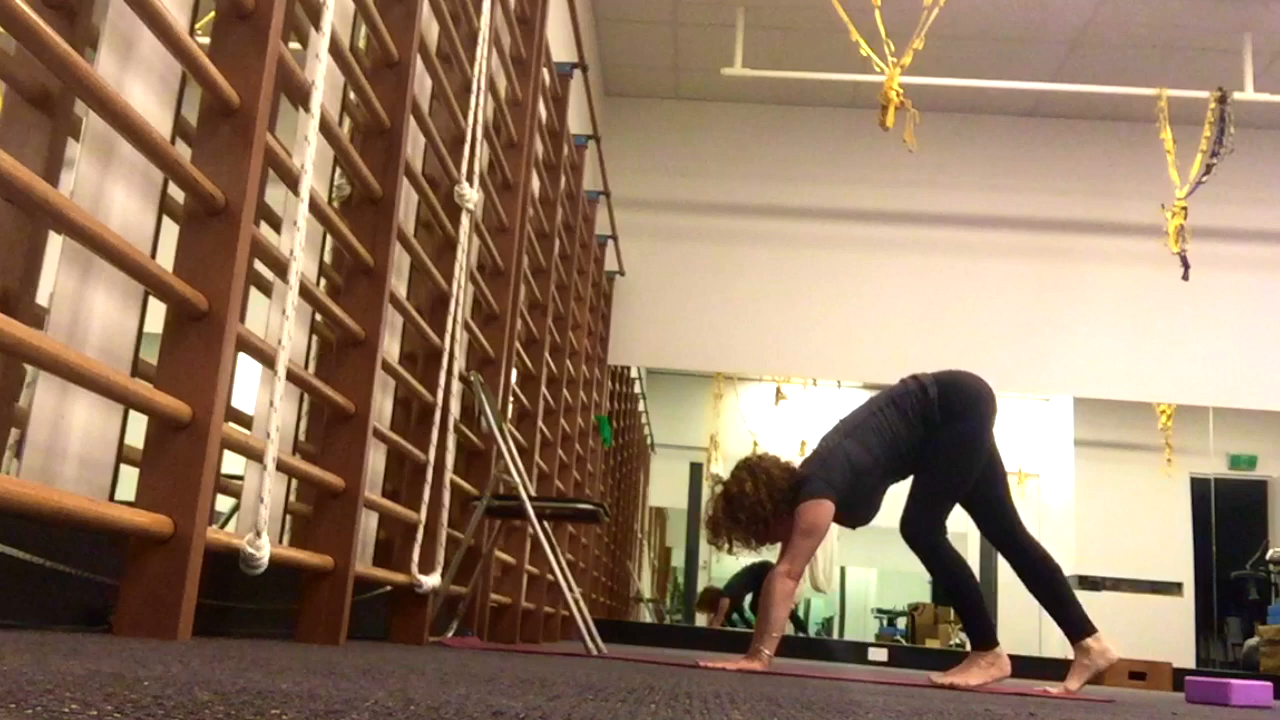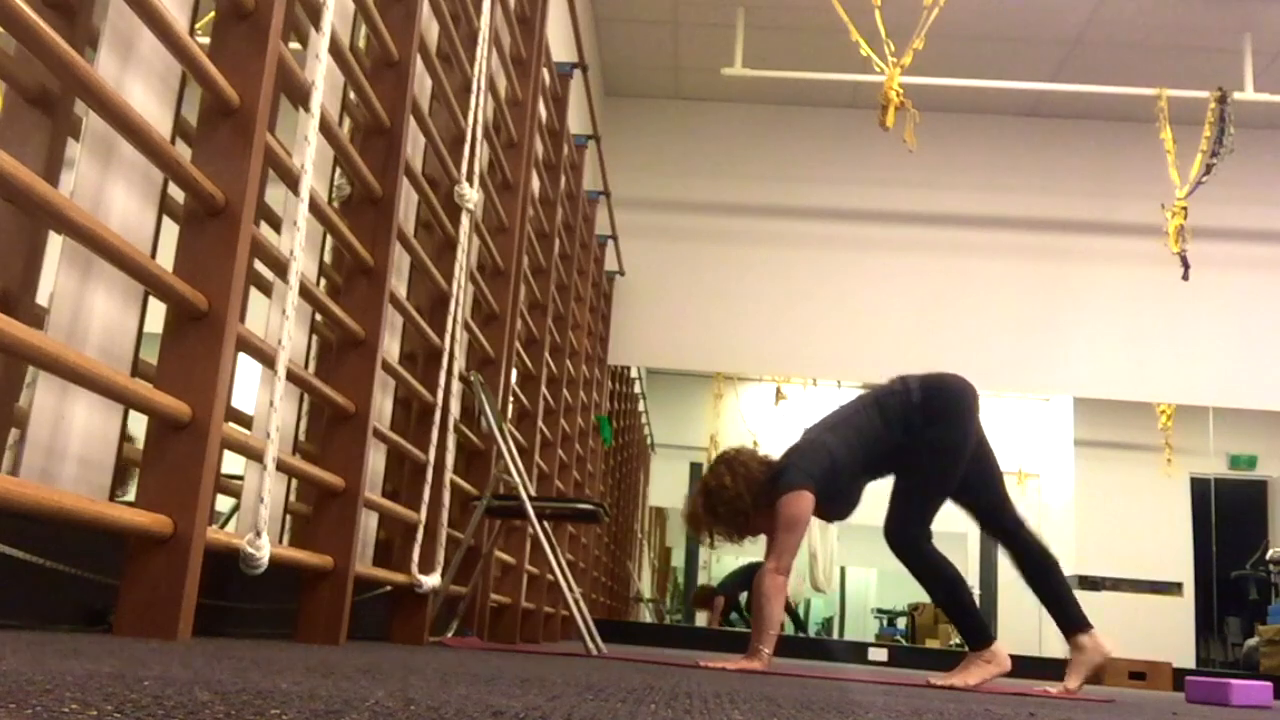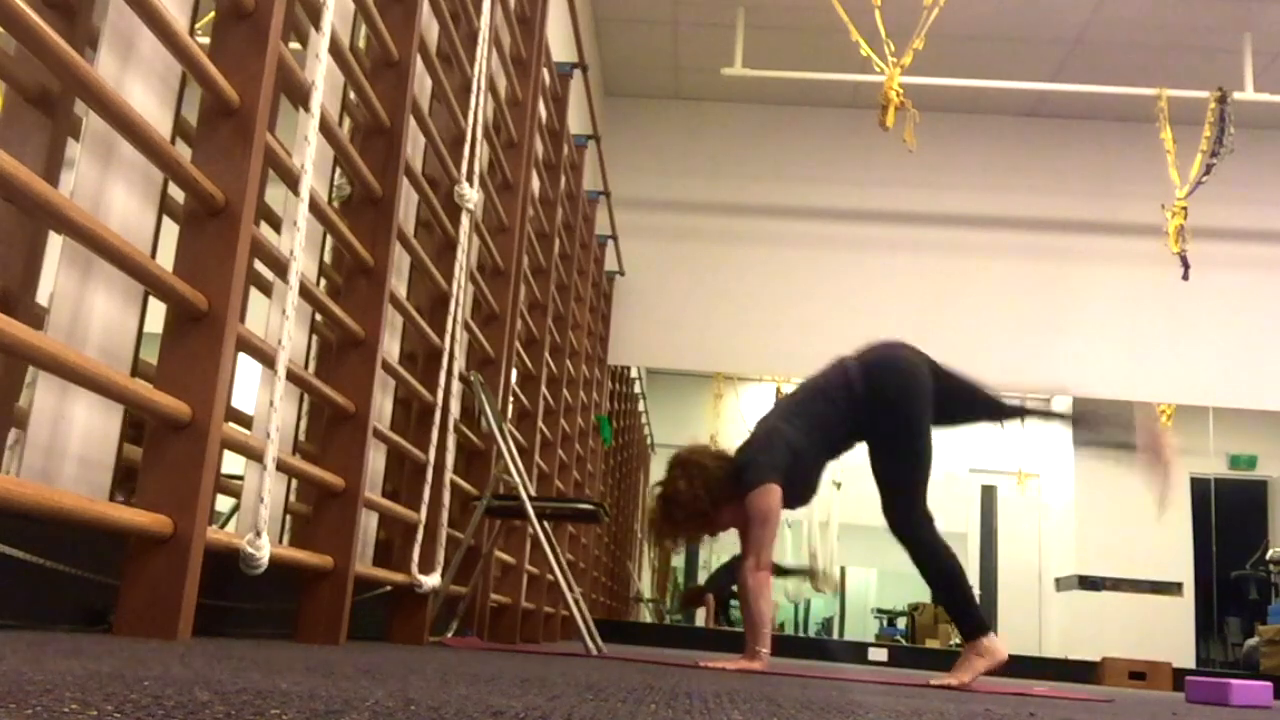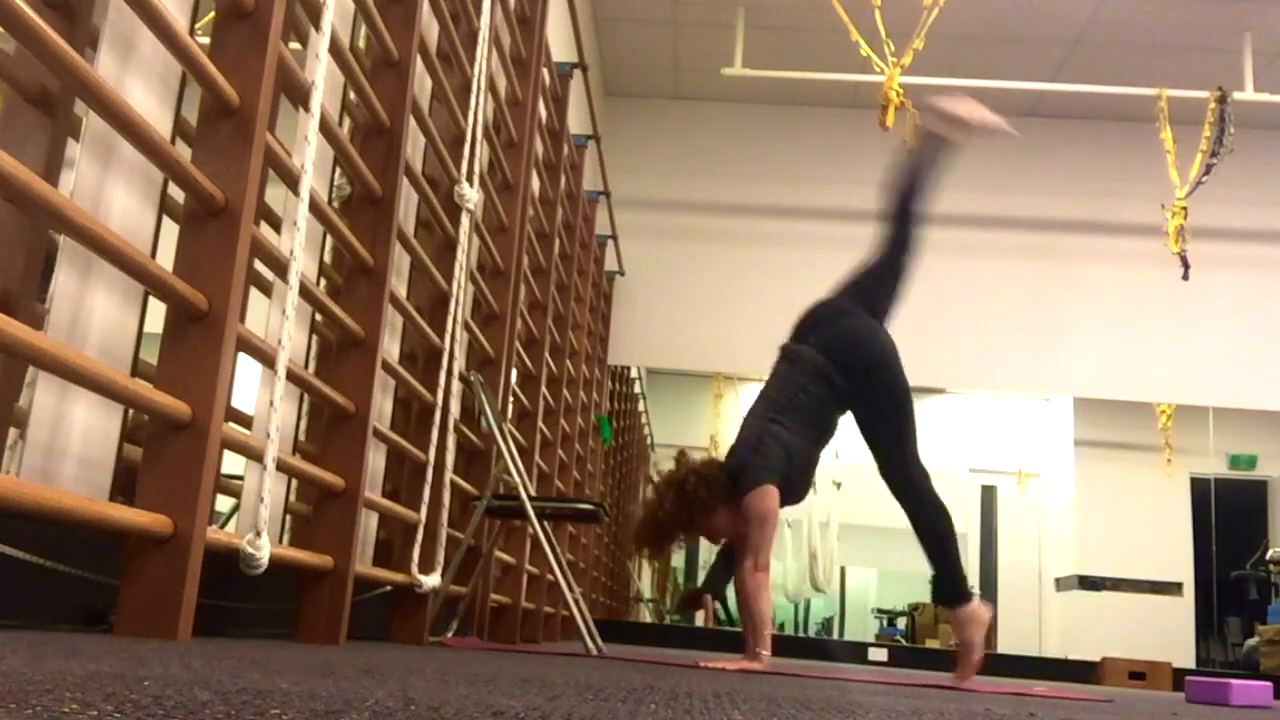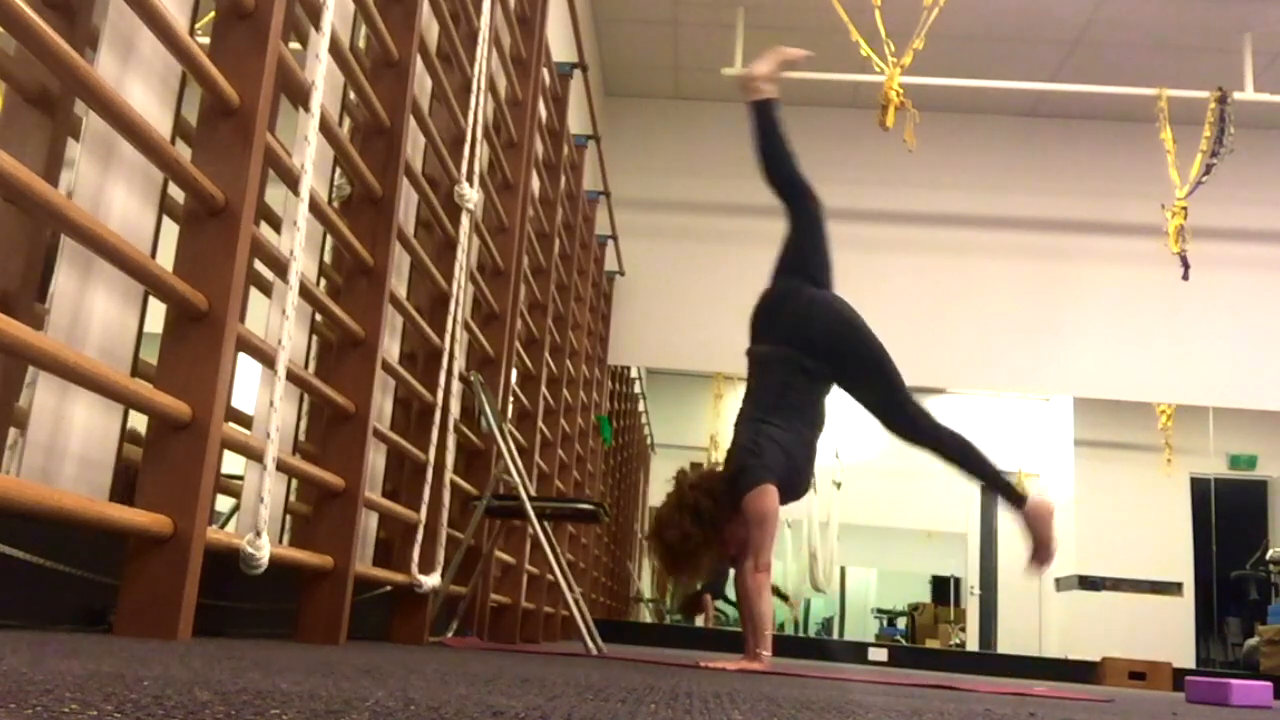
dt=0.2s
person 1, frame 1
left shoulder: (816, 489)
right shoulder: (802, 489)
left elbow: (786, 575)
right elbow: (785, 575)
left wrist: (758, 654)
right wrist: (764, 649)
left hip: (959, 404)
right hip: (948, 415)
left knee: (921, 529)
right knee: (1009, 536)
left ankle: (989, 652)
right ankle: (1089, 644)
person 1, frame 2
left shoulder: (794, 487)
right shoulder: (781, 483)
left elbow: (776, 573)
right elbow: (774, 573)
left wrist: (757, 654)
right wrist: (759, 650)
left hip: (943, 409)
right hip: (931, 410)
left knee: (907, 535)
right knee: (1006, 527)
left ankle: (986, 651)
right ankle: (1085, 639)
person 1, frame 3
left shoulder: (755, 482)
right shoulder: (749, 476)
left elbow: (759, 566)
right elbow: (758, 564)
left wrist: (756, 652)
right wrist: (754, 652)
left hip: (891, 379)
right hip: (881, 373)
left knee: (910, 522)
right knee: (1007, 412)
left ankle: (980, 645)
person 1, frame 4
left shoulder: (754, 481)
right shoulder: (736, 482)
left elbow: (757, 571)
right elbow: (747, 570)
left wrist: (757, 654)
right wrist: (751, 649)
left hip: (855, 353)
right hip: (822, 341)
left knee: (907, 480)
right knee: (895, 244)
left ankle: (964, 605)
right ankle: (939, 126)
person 1, frame 5
left shoulder: (753, 482)
right shoulder: (741, 481)
left elbow: (757, 571)
left wrist: (757, 655)
right wrist: (751, 647)
left hip: (817, 329)
right hip: (785, 320)
left knee: (911, 423)
right knee: (802, 206)
left ankle: (1025, 503)
right ankle: (761, 90)
